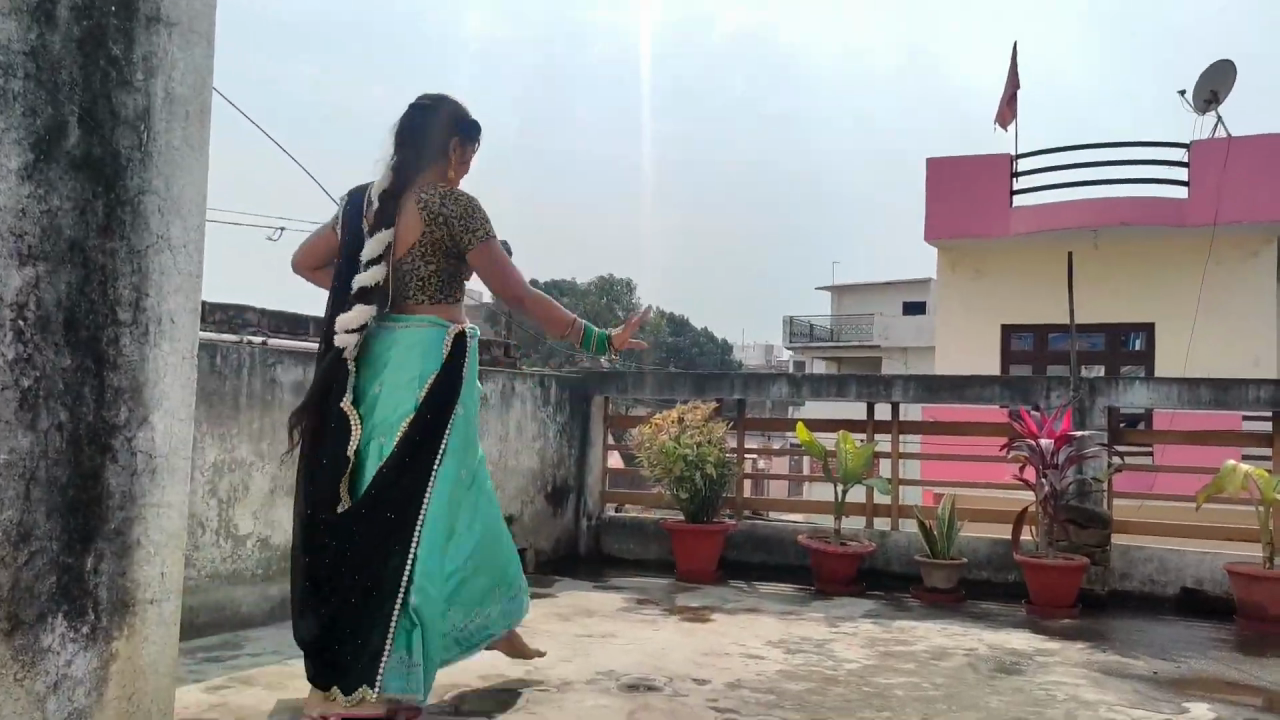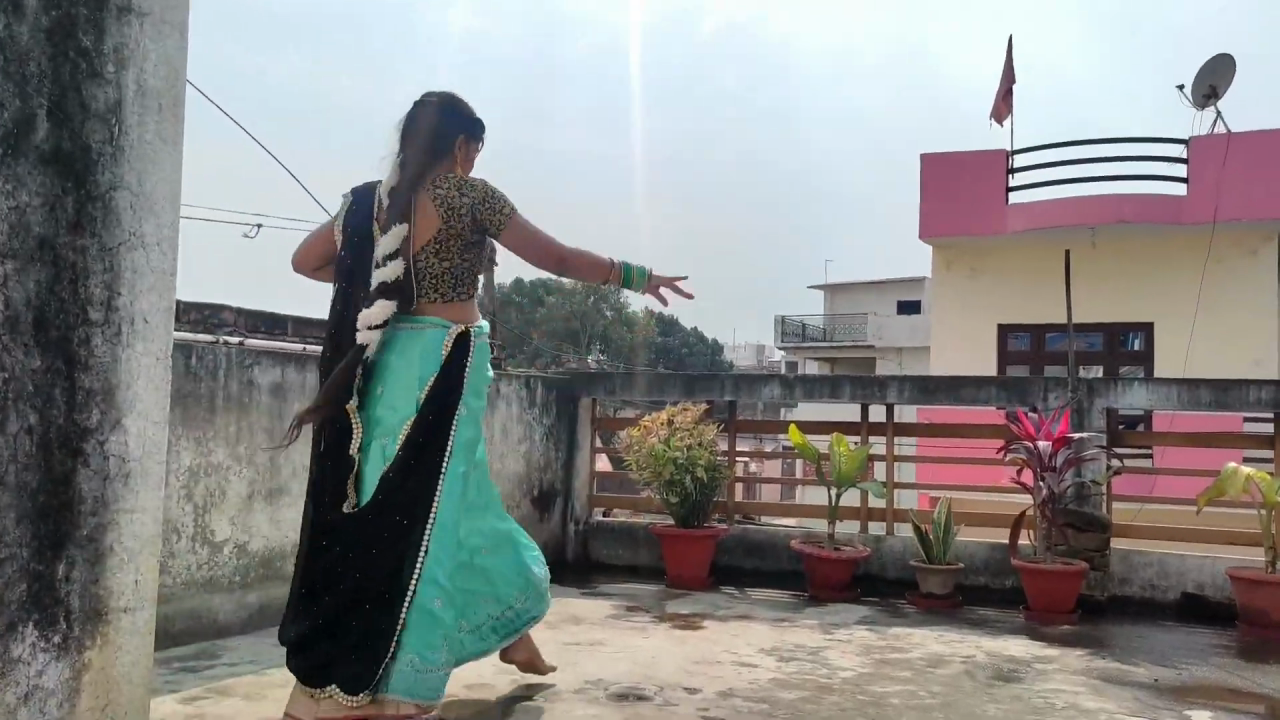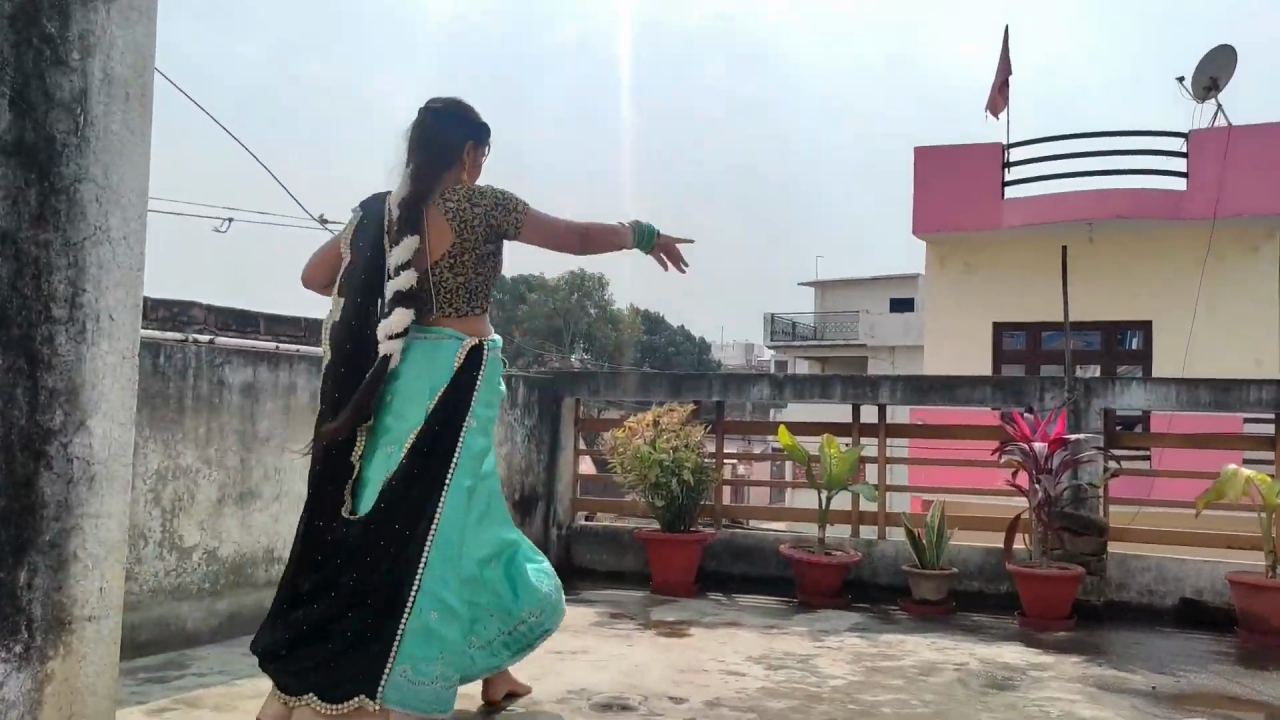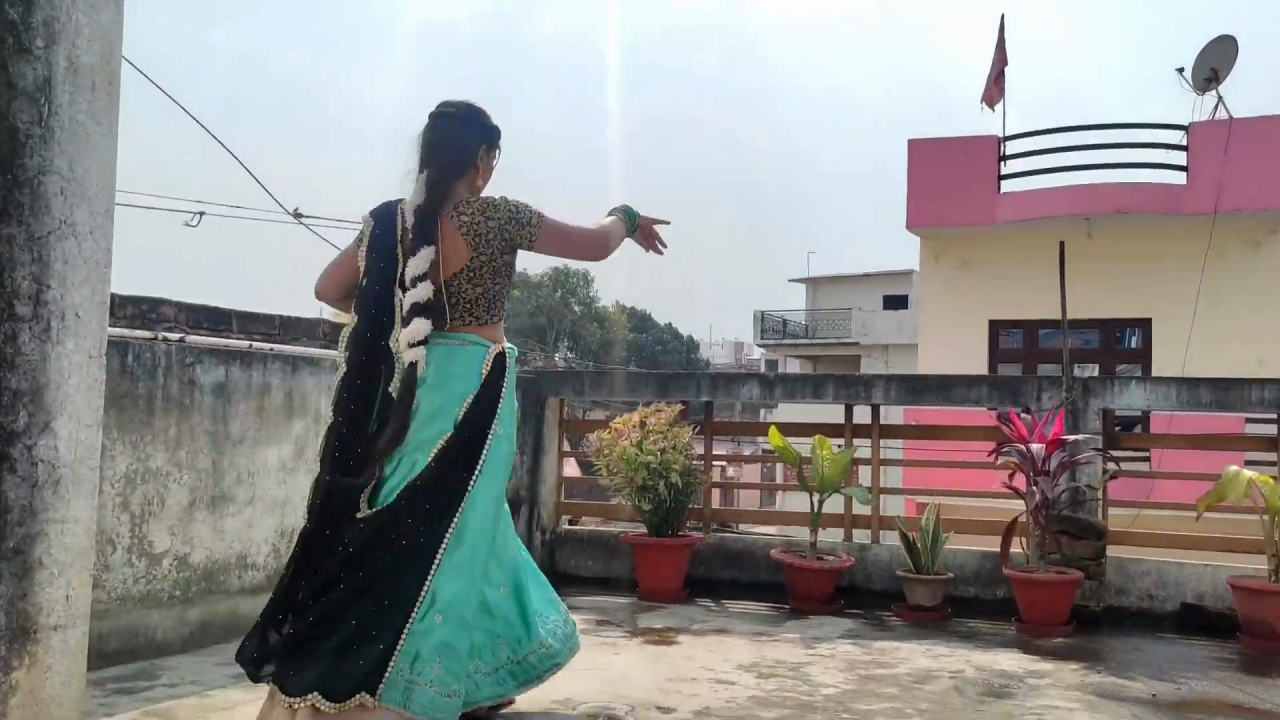
dt=0.1s
person 1, frame 1
left shoulder: (362, 201)
right shoulder: (454, 207)
left elbow: (304, 262)
right elbow: (518, 295)
right wrist: (598, 340)
left hip: (373, 364)
right hip: (431, 367)
left knee: (375, 512)
right knee: (411, 520)
person 1, frame 2
left shoulder: (368, 200)
right shoulder: (469, 197)
left elbow: (306, 261)
right elbow: (558, 258)
right wrist: (638, 276)
left hip: (387, 368)
right hip: (443, 366)
right knee: (415, 523)
person 1, frame 3
left shoulder: (377, 211)
right shoulder: (481, 204)
left elbow: (314, 276)
right elbow: (580, 237)
right wrist: (644, 234)
left hip: (395, 376)
right hip: (455, 379)
right knee: (422, 535)
person 1, frame 4
left shoulder: (391, 220)
right shoulder: (503, 216)
left elbow: (332, 287)
right elbow: (592, 243)
right wrist: (628, 220)
left hip: (406, 387)
right hip: (472, 386)
left knee: (383, 536)
right knee: (429, 540)
